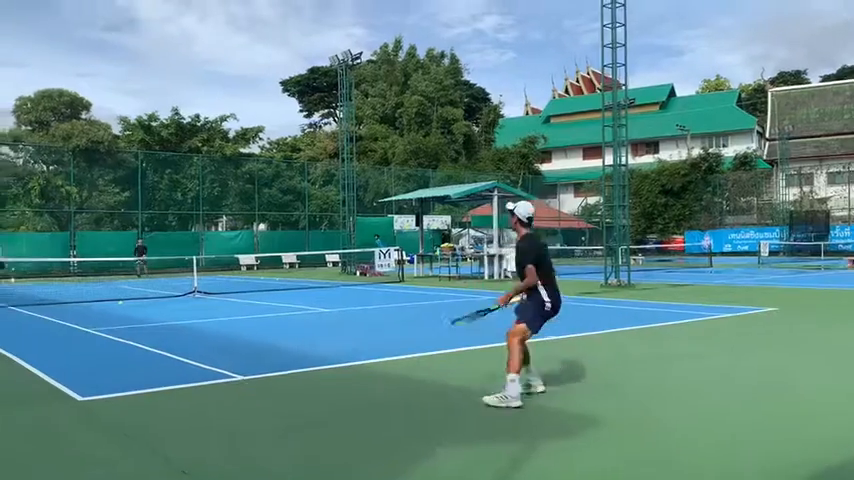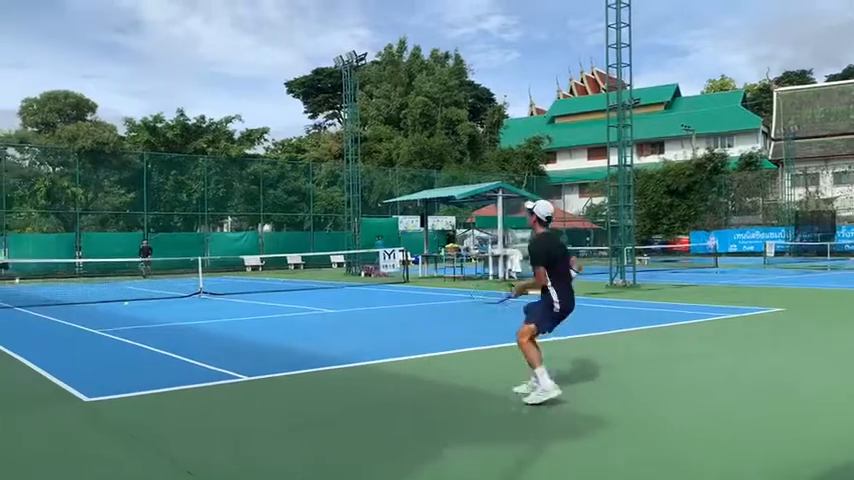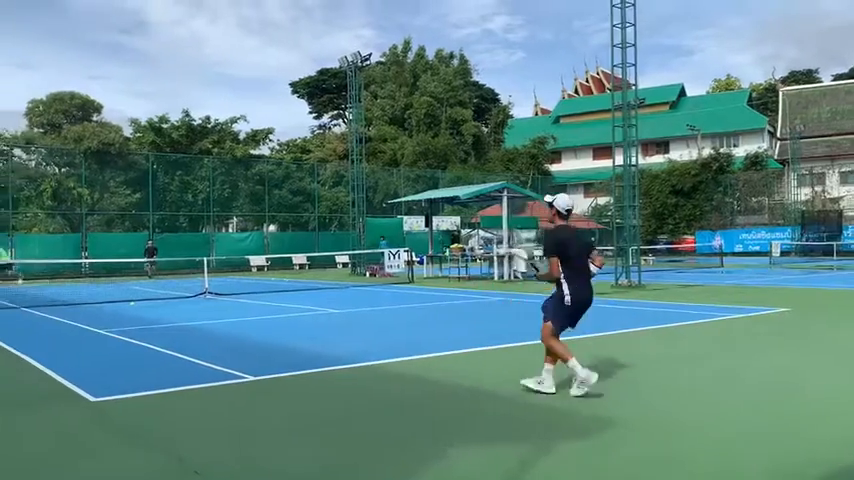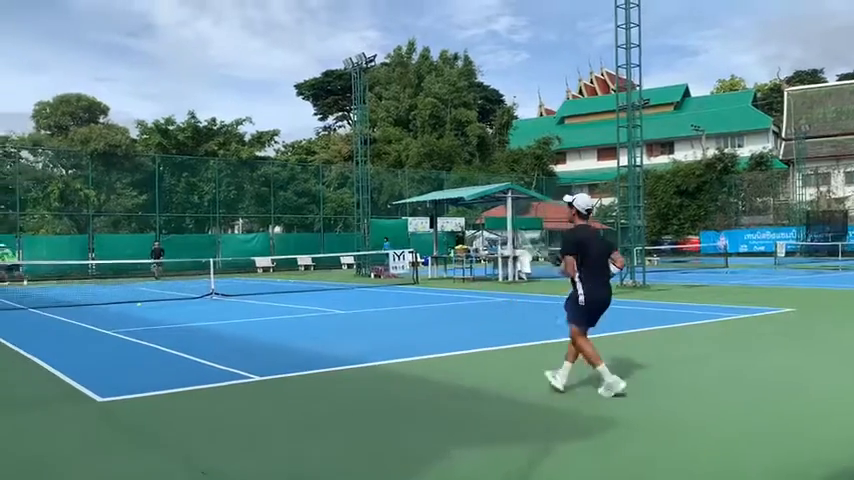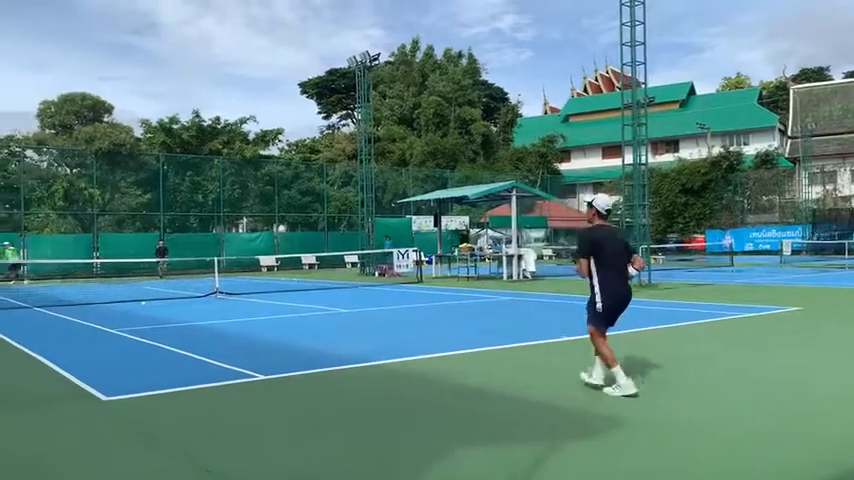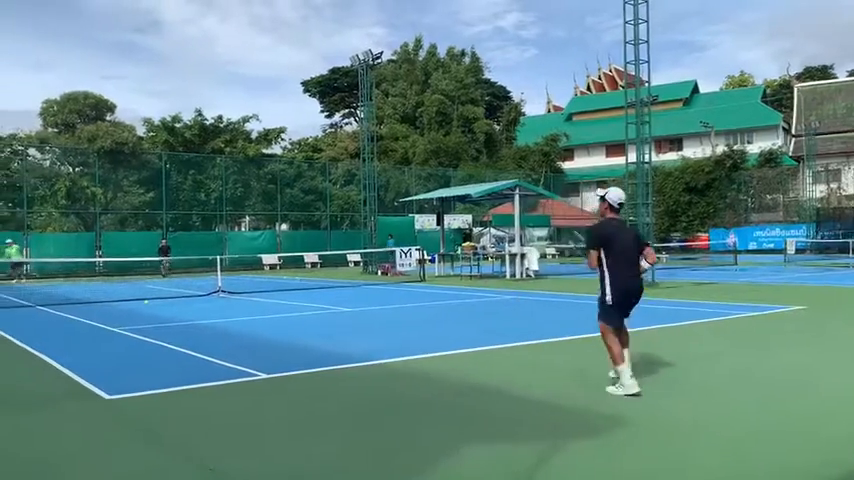
dt=0.1s
person 1, frame 1
left shoulder: (525, 244)
right shoulder: (533, 240)
left elbow: (532, 279)
right elbow: (546, 272)
left wrist: (509, 294)
left hip: (545, 301)
right hip: (544, 298)
left knee: (514, 337)
right knee: (516, 337)
left ankle: (511, 394)
right ankle: (533, 380)
person 1, frame 2
left shoulder: (537, 243)
right shoulder: (556, 240)
left elbow: (541, 280)
right elbow: (573, 266)
left wrist: (521, 287)
left hip: (555, 301)
right hip: (564, 299)
left knee: (523, 337)
right knee: (529, 337)
left ankle: (546, 386)
right ankle: (537, 383)
person 1, frame 3
left shoulder: (551, 235)
right shoulder: (578, 235)
left elbow: (555, 273)
right elbow: (598, 262)
left wrist: (541, 275)
left hip: (569, 295)
right hip: (583, 294)
left knee: (548, 336)
right knee: (551, 333)
left ankle: (583, 375)
right ankle: (546, 380)
person 1, frame 4
left shoulder: (570, 235)
right shoulder: (599, 235)
left elbow: (569, 271)
right elbow: (619, 262)
left wrist: (562, 268)
left hip: (586, 294)
right hip: (604, 294)
left knee: (579, 337)
right knee: (577, 333)
left ankle: (610, 380)
right ankle: (562, 376)
person 1, frame 5
left shoulder: (587, 235)
right shoulder: (618, 235)
left elbow: (584, 272)
right elbow: (639, 264)
left wrist: (579, 268)
left hip: (605, 295)
right hip: (624, 294)
left knee: (596, 336)
right knee: (598, 332)
left ankle: (624, 383)
right ankle: (597, 375)
person 1, frame 6
left shoulder: (597, 229)
right shoulder: (630, 230)
left elbow: (593, 264)
right elbow: (651, 258)
left wrist: (596, 260)
left hip: (614, 288)
right hip: (635, 287)
left knee: (608, 333)
right knee: (618, 322)
left ankle: (627, 382)
right ankle: (624, 367)
